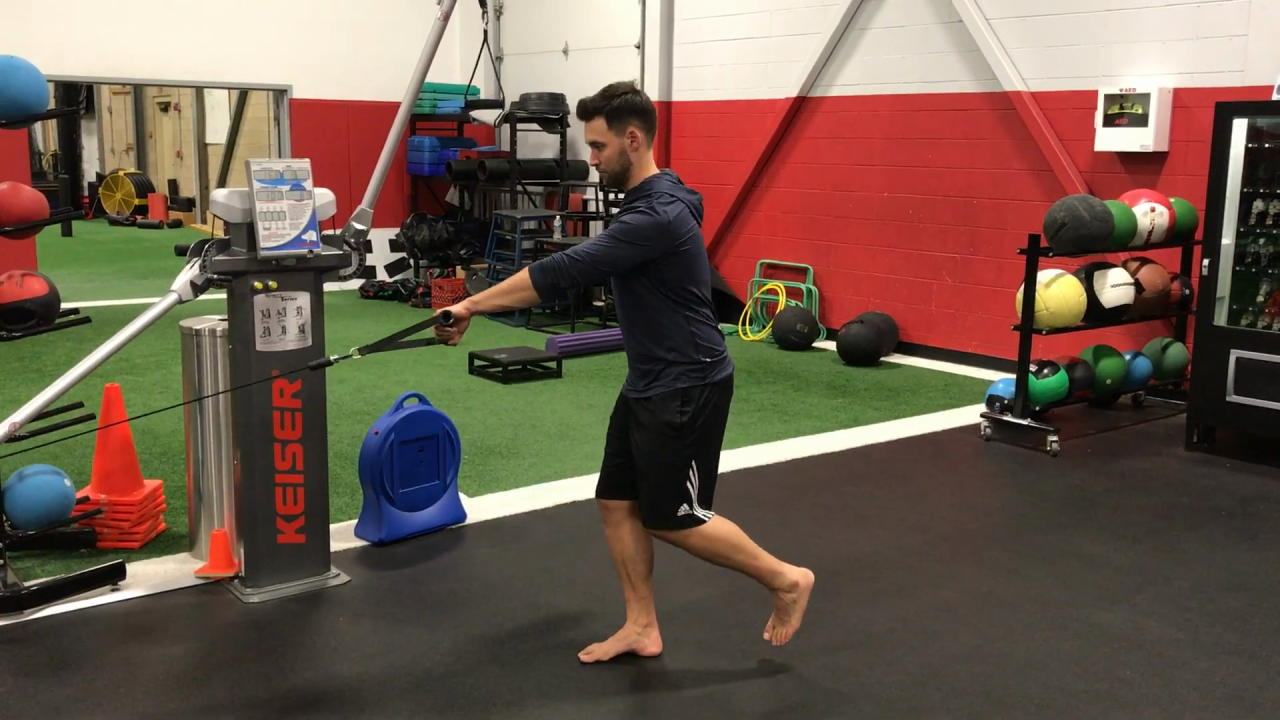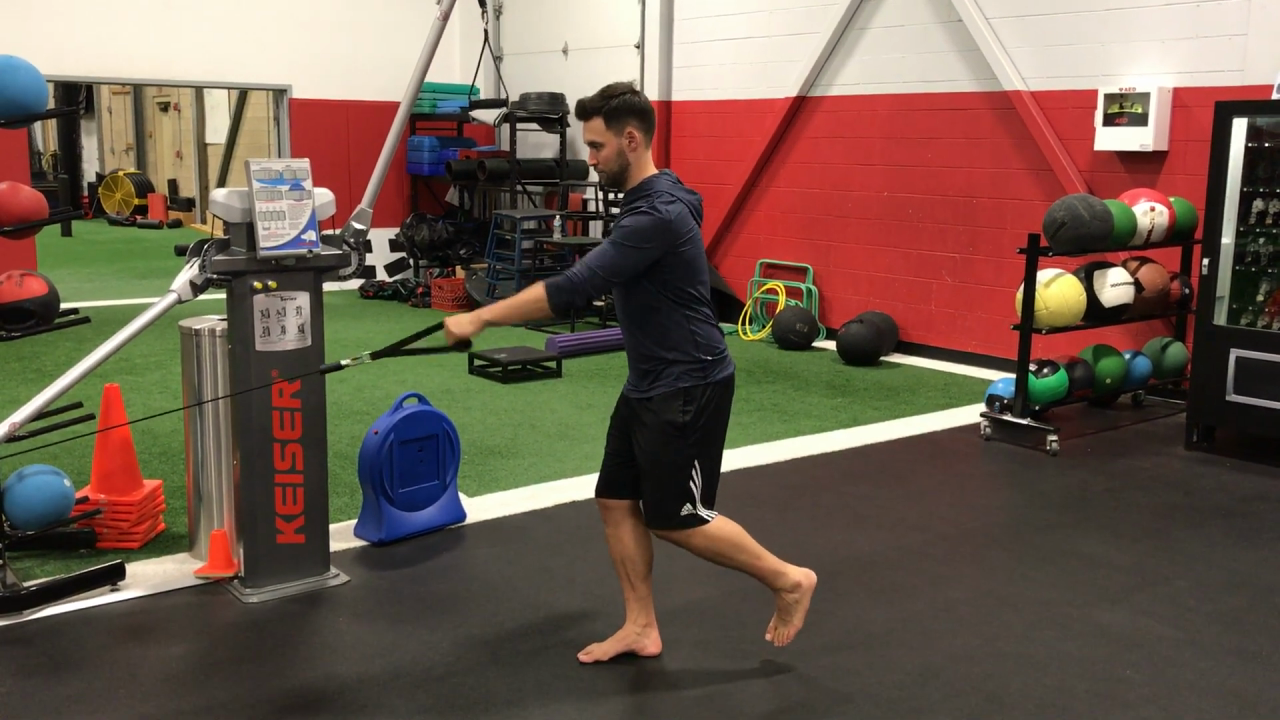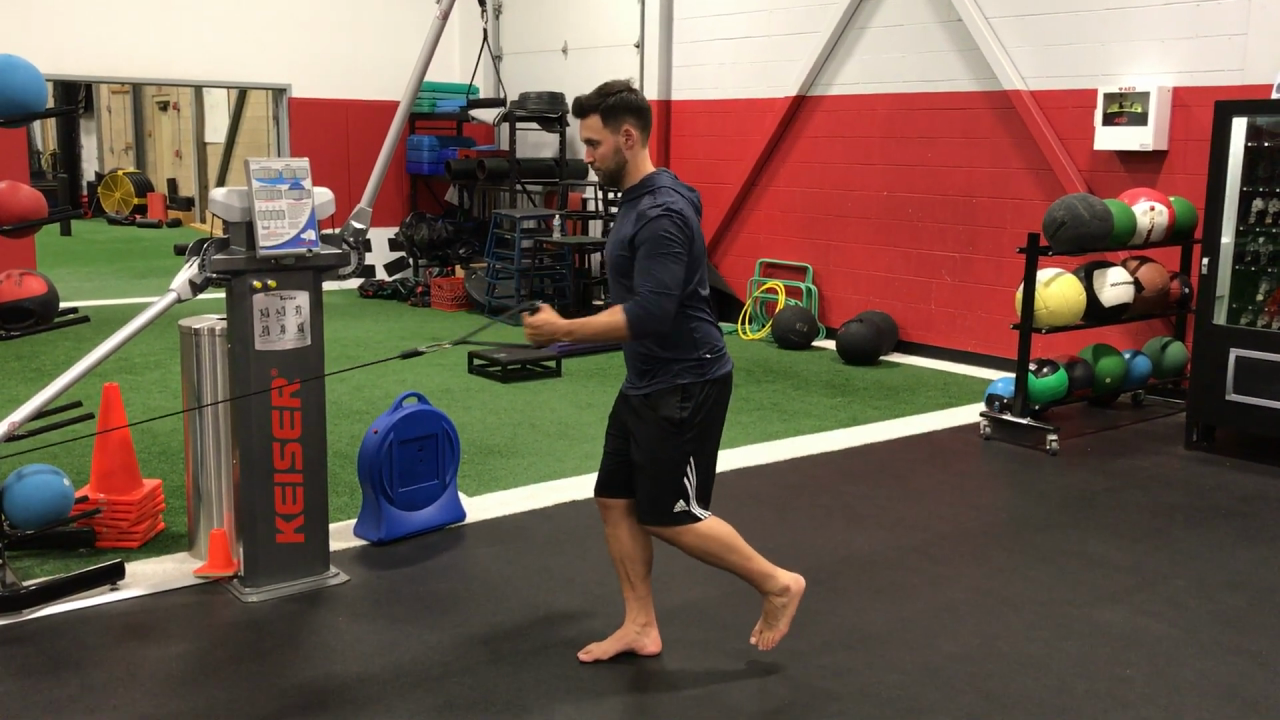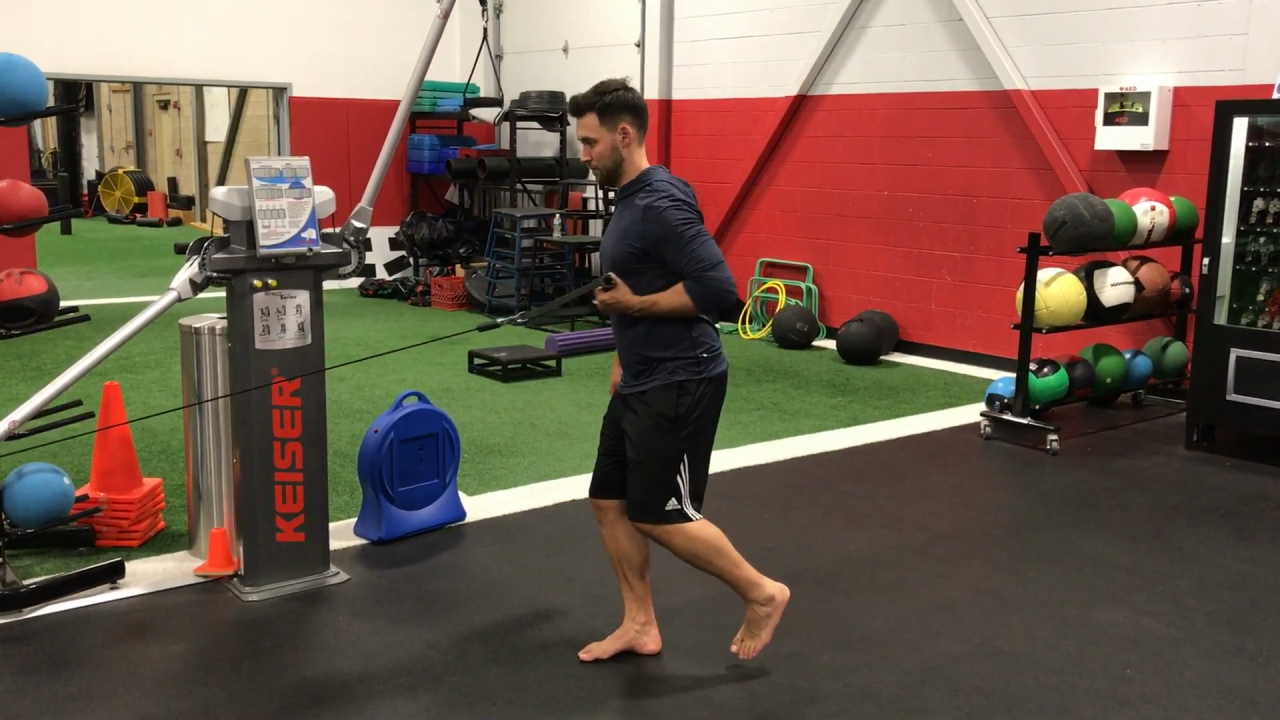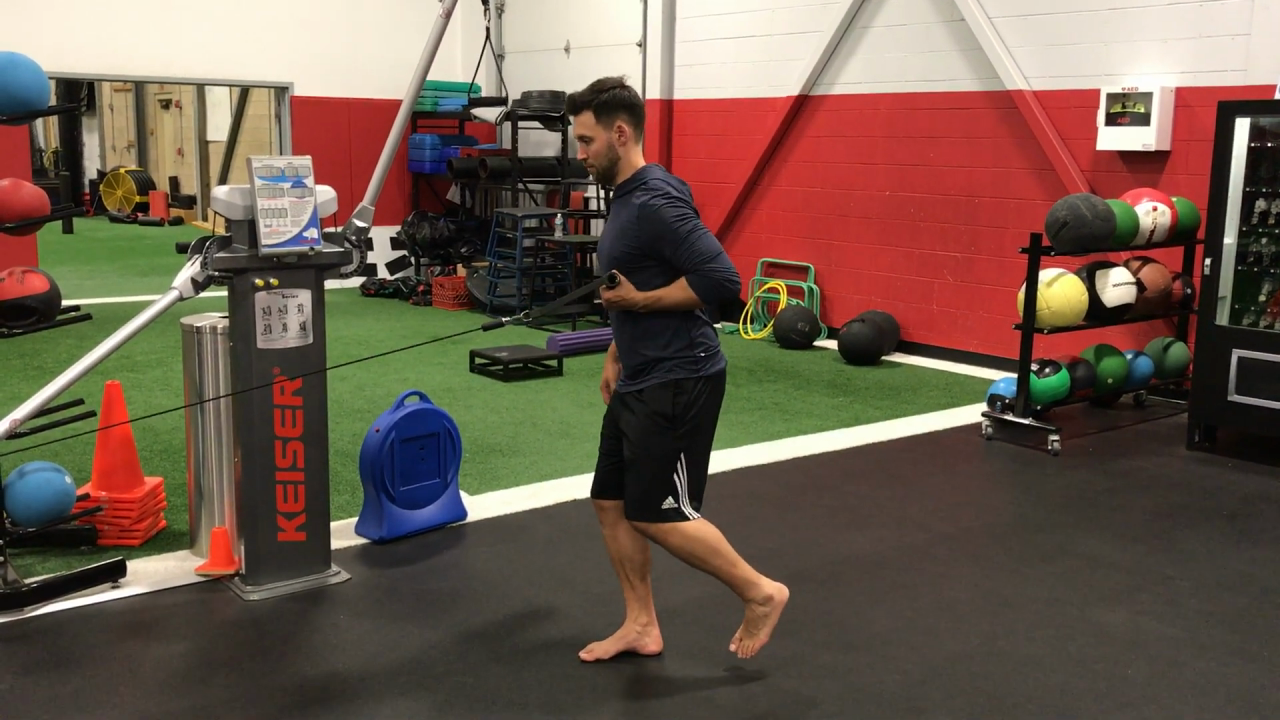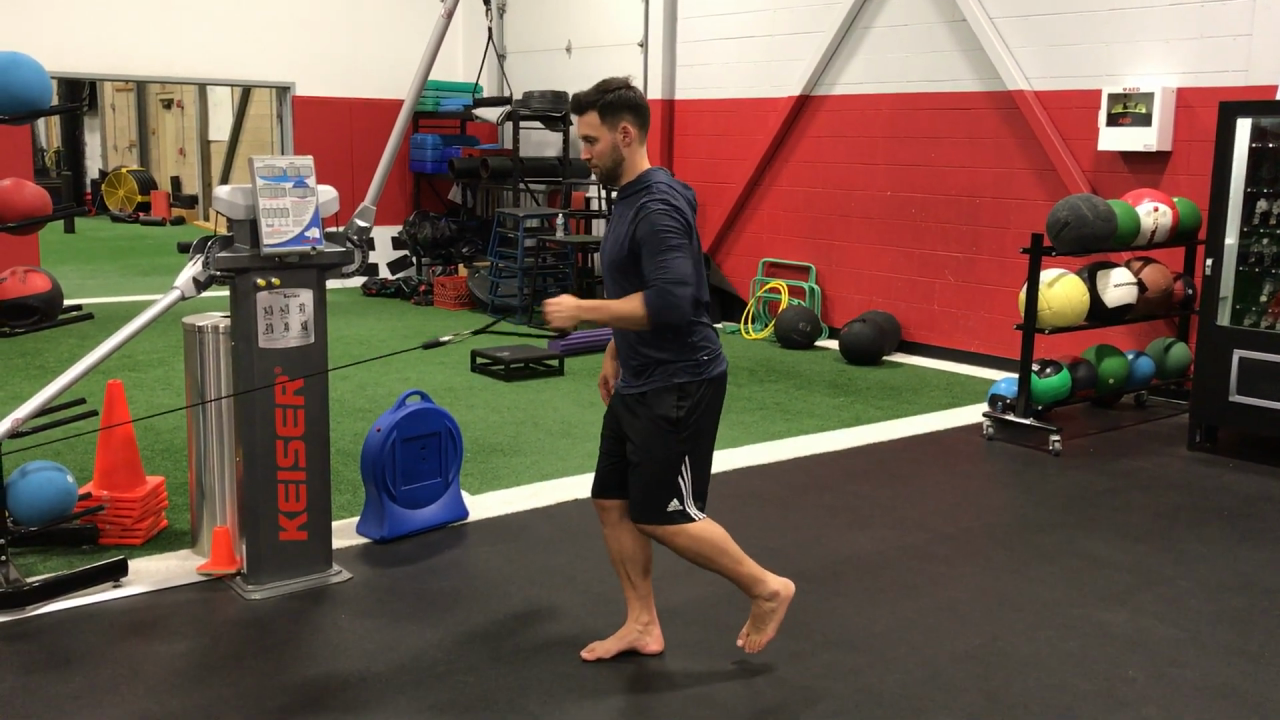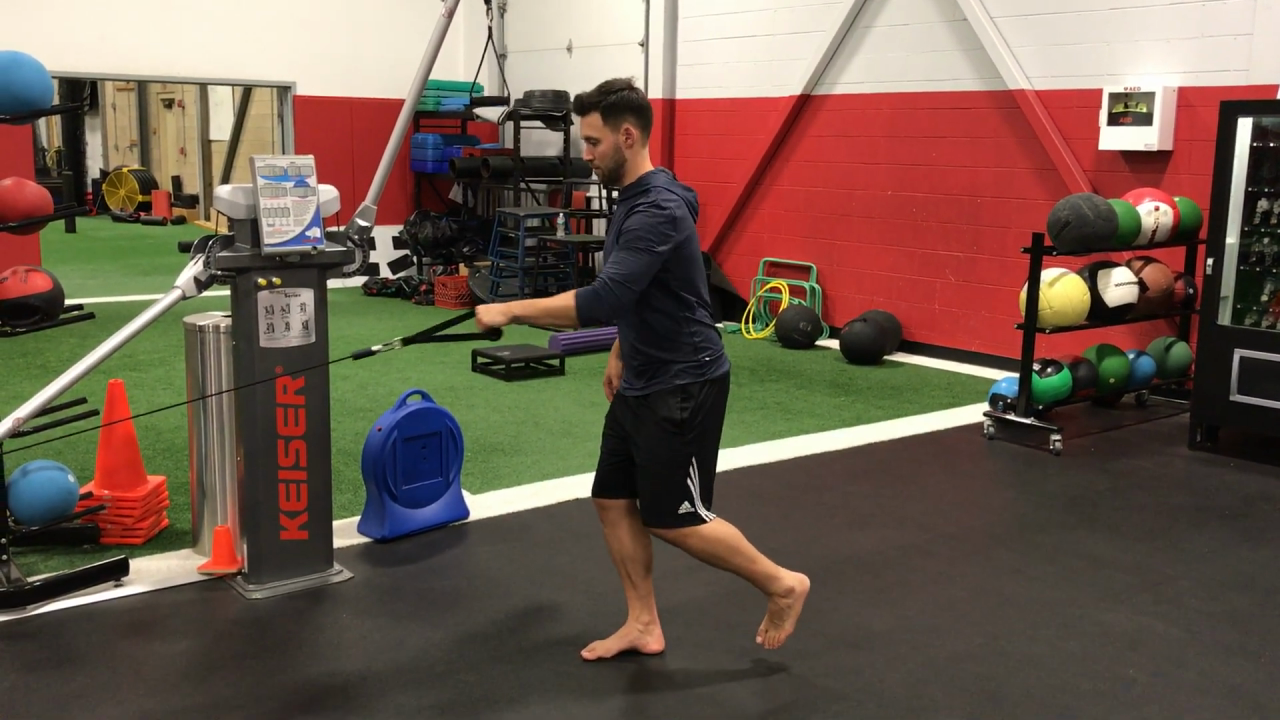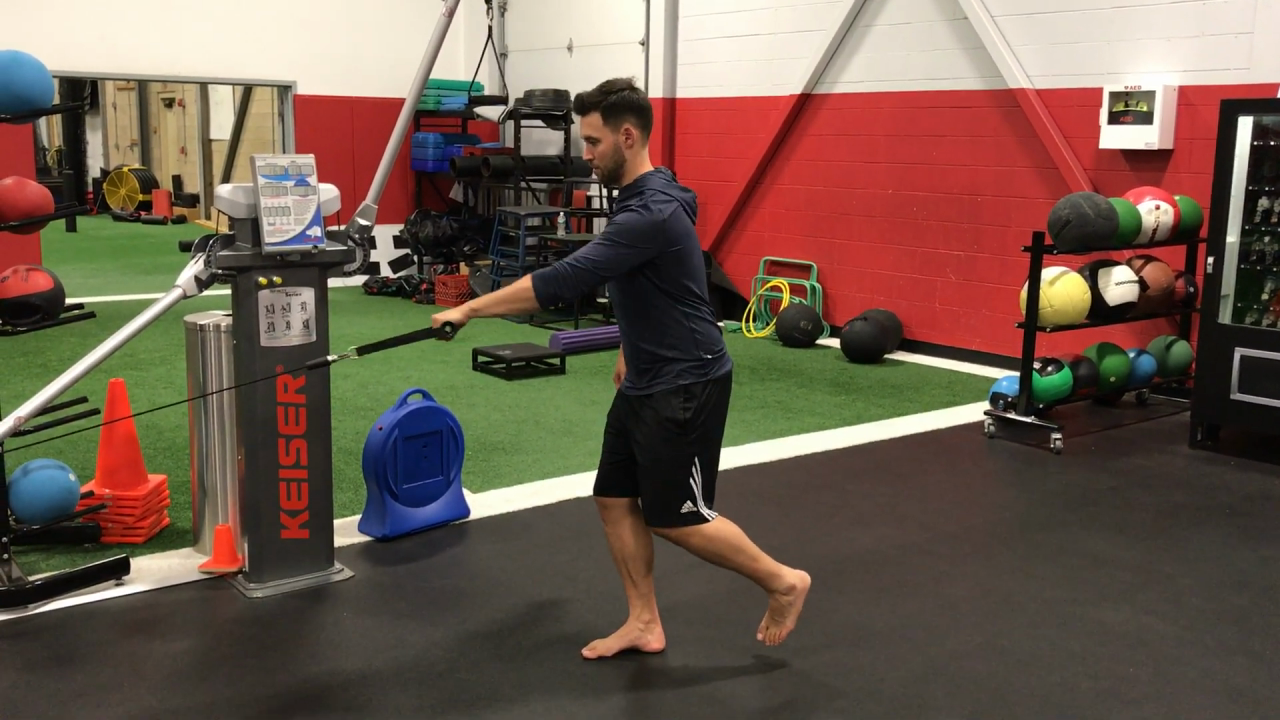
dt=0.3s
person 1, frame 1
left shoulder: (657, 215)
right shoulder: (648, 202)
left elbow: (564, 271)
left wrist: (470, 305)
left hip: (687, 388)
right hip: (650, 383)
left knee: (673, 520)
right knee: (617, 503)
left ankle: (786, 581)
right ankle: (642, 628)
person 1, frame 2
left shoulder: (656, 215)
right shoulder: (647, 201)
left elbow: (575, 287)
left wrist: (478, 318)
left hip: (687, 386)
right hip: (650, 382)
left knee: (677, 519)
right knee: (616, 502)
left ankle: (788, 580)
right ankle: (641, 628)
person 1, frame 3
left shoulder: (661, 213)
right shoulder: (638, 202)
left elbow: (649, 317)
left wrist: (562, 330)
left hip: (686, 383)
right hip: (648, 382)
left knee: (669, 516)
right knee: (614, 502)
left ankle: (777, 585)
right ankle: (640, 626)
person 1, frame 4
left shoulder: (661, 206)
right shoulder: (631, 200)
left elbow: (716, 290)
left wrist: (633, 304)
right wrist: (622, 357)
left hip: (680, 382)
right hip: (643, 379)
left knee: (660, 515)
right knee: (609, 502)
left ankle: (761, 593)
right ankle: (640, 626)
person 1, frame 5
left shoulder: (657, 203)
right shoulder: (628, 197)
left elbow: (719, 280)
left wrist: (638, 300)
right wrist: (615, 355)
left hip: (678, 380)
right hip: (641, 378)
left knee: (657, 514)
right knee: (611, 503)
left ankle: (760, 593)
right ankle: (641, 626)
person 1, frame 6
left shoulder: (658, 207)
right shoulder: (629, 199)
left elbow: (673, 305)
left wrist: (583, 311)
right wrist: (615, 353)
left hip: (679, 384)
right hip: (640, 382)
left knee: (662, 516)
right knee: (612, 503)
left ankle: (766, 589)
right ankle: (643, 625)
person 1, frame 7
left shoulder: (657, 210)
right shoulder: (635, 200)
left elbow: (602, 300)
left wrist: (510, 311)
right wrist: (618, 354)
left hip: (683, 386)
right hip: (644, 381)
left knee: (674, 519)
right knee: (614, 502)
left ankle: (782, 586)
right ankle: (643, 625)
person 1, frame 8
left shoulder: (649, 212)
right shoulder: (640, 199)
left elbow: (565, 282)
left wrist: (471, 309)
right wrist: (629, 352)
left hip: (685, 384)
right hip: (647, 380)
left knee: (676, 518)
right knee: (614, 500)
left ankle: (783, 582)
right ankle: (644, 624)
